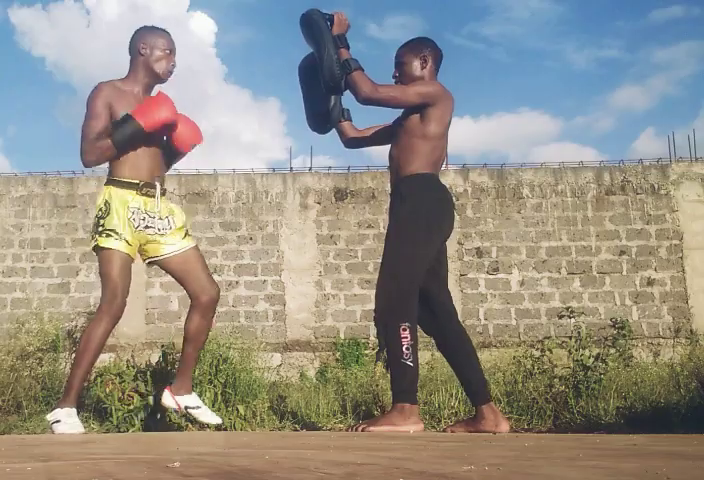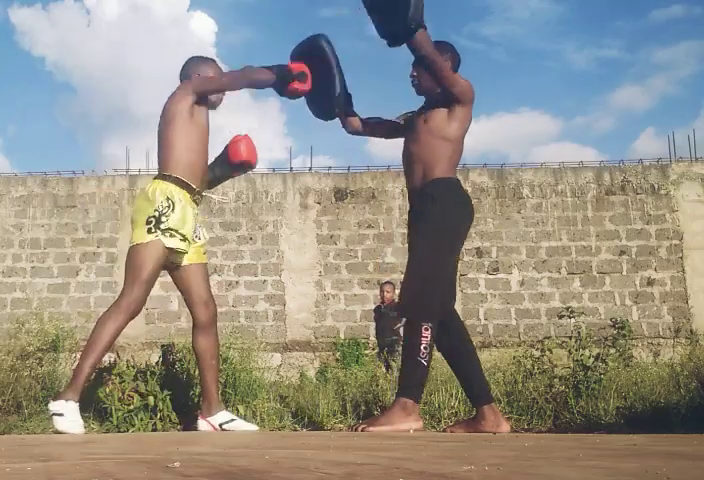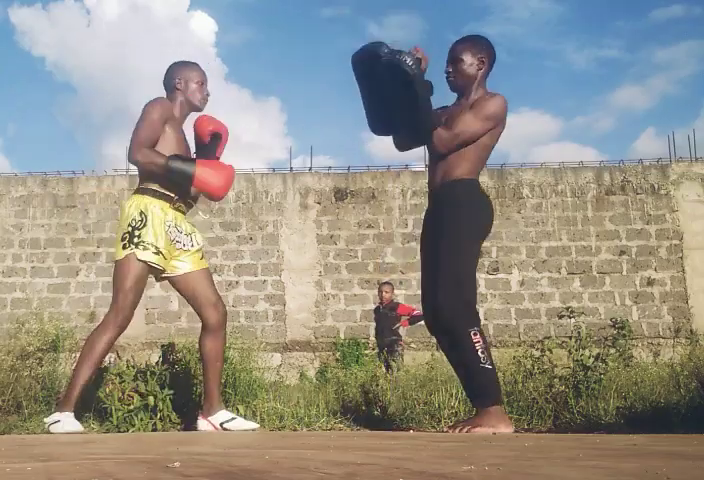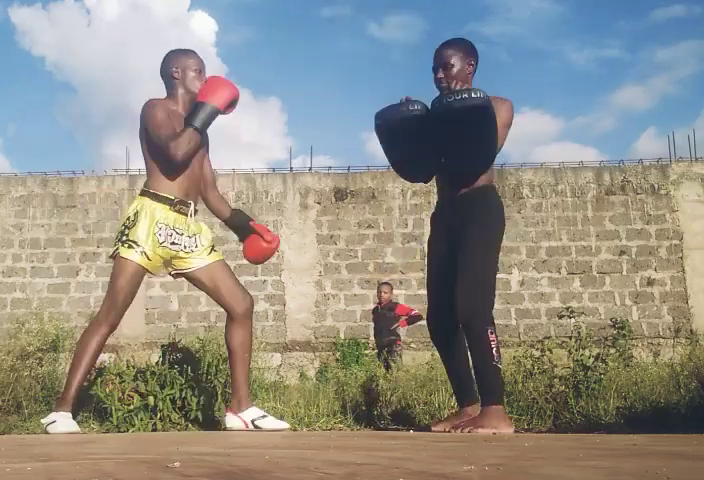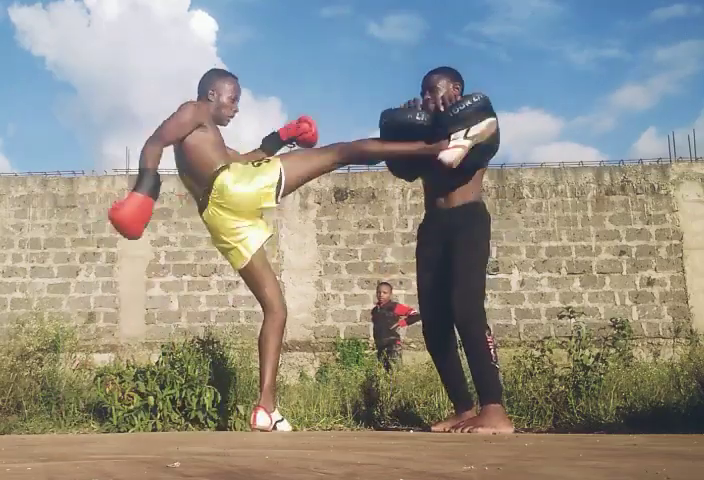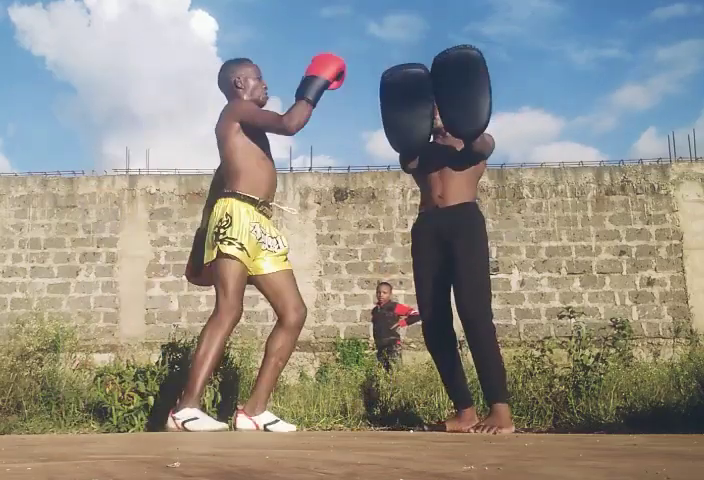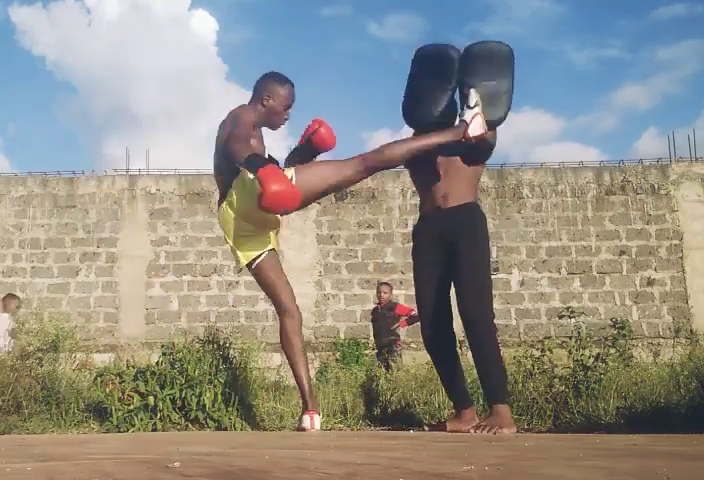
dt=0.3s
person 1, frame 1
left shoulder: (435, 93)
right shoulder: (408, 119)
left elbow: (368, 93)
right elbow: (352, 137)
left wrist: (339, 41)
left hip: (420, 201)
right hip: (421, 206)
left knee: (393, 301)
right knee: (436, 310)
left ankle: (405, 410)
right ankle: (487, 412)
person 1, frame 2
left shoulder: (459, 96)
right shoulder: (415, 118)
left elbow: (426, 49)
right elbow: (356, 125)
left hip: (444, 202)
right hip: (427, 208)
left knee: (418, 298)
right knee: (437, 307)
left ankle: (406, 407)
right ankle: (487, 412)
person 1, frame 3
left shoulder: (492, 105)
right shoulder: (447, 113)
left elbow: (441, 141)
left hip: (464, 205)
right hip: (440, 210)
left knee: (454, 308)
right knee: (436, 313)
left ankle: (495, 411)
right ankle: (485, 406)
person 1, frame 4
left shoulder: (497, 107)
right shoulder: (435, 116)
left elbow: (481, 155)
right elbow: (420, 171)
left wrist: (454, 119)
right wrist: (416, 131)
left hip: (479, 207)
right hip: (445, 214)
left knee: (472, 307)
right knee: (439, 315)
left ankle: (494, 412)
right ankle: (470, 404)
person 1, frame 5
left shoulder: (480, 124)
left elbow: (484, 145)
right elbow: (403, 170)
left hip: (468, 221)
right hip: (432, 226)
left knee: (466, 308)
right knee: (434, 323)
left ankle: (495, 410)
right ankle: (464, 408)
person 1, frame 6
left shoulder: (480, 138)
right shoulder: (420, 147)
left elbow: (477, 148)
right elbow: (409, 162)
left wrist: (468, 115)
right wrist: (409, 124)
left hip: (465, 221)
right hip: (427, 226)
left knee: (475, 312)
right knee: (434, 322)
left ankle: (500, 409)
right ankle: (464, 409)
person 1, frame 7
left shoulder: (472, 145)
right shoulder: (420, 147)
left elbow: (488, 140)
right elbow: (416, 157)
left wrist: (484, 107)
left hip: (466, 221)
right hip: (429, 227)
left knee: (475, 313)
right knee: (432, 322)
left ankle: (500, 409)
right ankle: (464, 410)
person 2, frame 1
left shoulder: (156, 99)
right shoulder: (106, 93)
right elbow: (89, 155)
left wrist: (176, 143)
right wrist: (133, 126)
left hip: (159, 209)
right hip: (120, 206)
left knee: (207, 294)
right knee: (112, 306)
left ankle: (181, 388)
right ankle: (66, 406)
person 2, frame 2
left shoulder: (193, 116)
right shoulder: (186, 94)
right elbow: (239, 78)
left wrist: (231, 164)
right wrist: (282, 76)
left hip: (184, 215)
right hip: (166, 204)
left knee: (206, 313)
right knee: (131, 300)
left ankle: (212, 410)
right ankle: (68, 398)
person 2, frame 3
left shoulder: (178, 132)
right shoulder: (158, 108)
left elbow: (191, 194)
right elbow: (136, 153)
left wrist: (208, 158)
right wrist: (188, 169)
left hip: (176, 226)
right hip: (147, 215)
left knee: (215, 314)
right knee: (120, 314)
left ankle: (212, 410)
right ankle: (64, 410)
person 2, frame 4
left shoulder: (200, 134)
right shoulder: (155, 109)
left elbow: (209, 191)
right elbow: (176, 151)
left wrist: (244, 224)
right wrist: (207, 109)
left hip: (187, 228)
right hip: (151, 218)
left knee: (241, 305)
right knee: (111, 313)
left ankle: (240, 407)
right ankle: (62, 409)
person 2, frame 5
left shoulder: (204, 136)
right shoulder: (193, 112)
left elbow: (241, 160)
right elbow: (153, 144)
left wrist: (281, 137)
right wrist: (145, 187)
left hip: (227, 221)
right hip: (237, 187)
left knee: (276, 309)
right knee: (347, 150)
left ankle: (266, 407)
right ankle: (434, 148)
person 2, frame 6
left shoulder: (244, 130)
right shoulder: (239, 110)
left elbow: (220, 183)
right elbow: (290, 124)
left wrist: (200, 244)
right wrist: (314, 86)
left hip: (258, 227)
right hip: (236, 219)
left knee: (294, 315)
right knee: (228, 312)
left ankle: (255, 410)
right ankle: (186, 409)
person 2, frame 7
left shoulder: (228, 126)
right shoulder: (242, 117)
right elbow: (238, 145)
left wrist: (305, 150)
right wrist: (259, 168)
left hip: (235, 216)
right hip: (255, 192)
left knee: (289, 309)
right knee: (367, 161)
left ankle: (310, 409)
right ankle: (458, 131)
